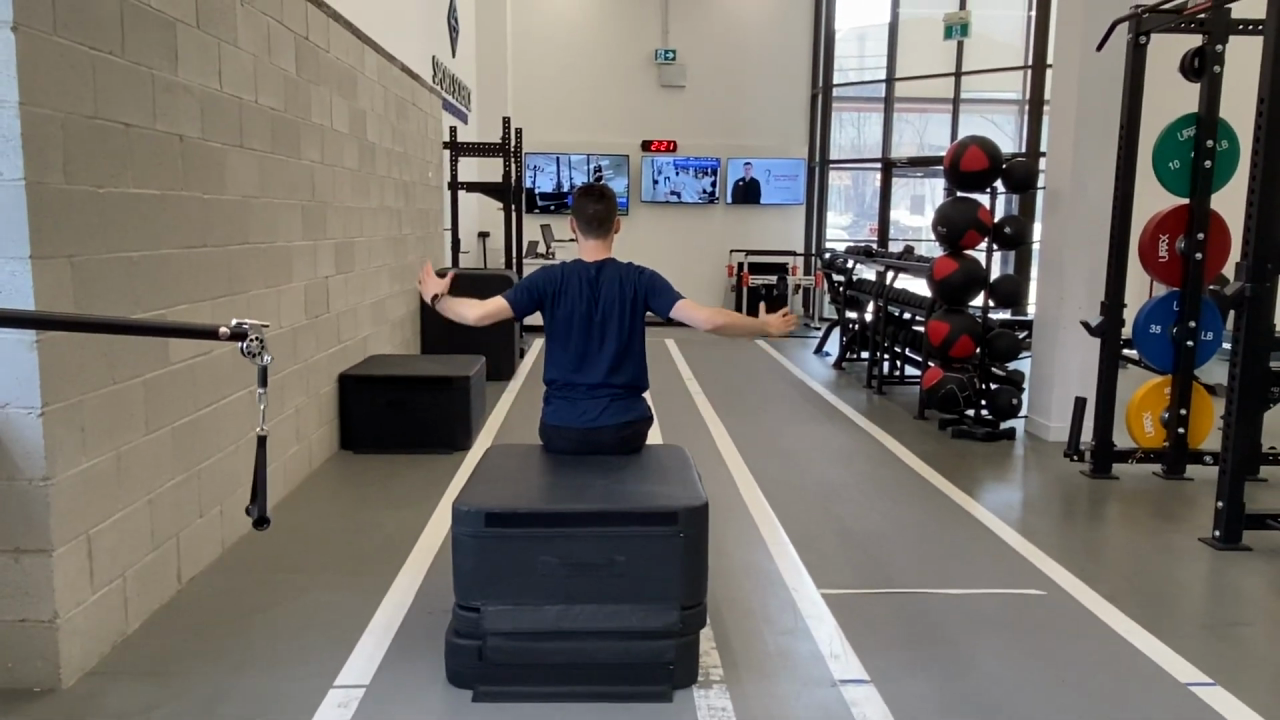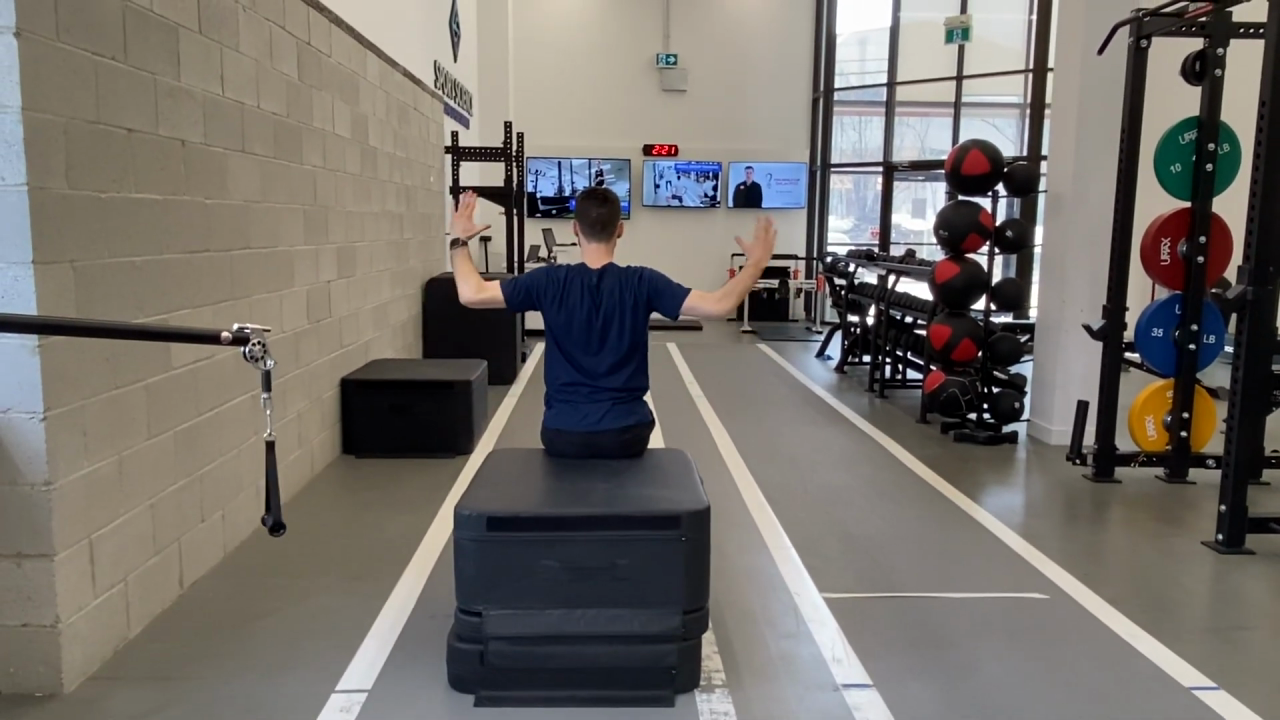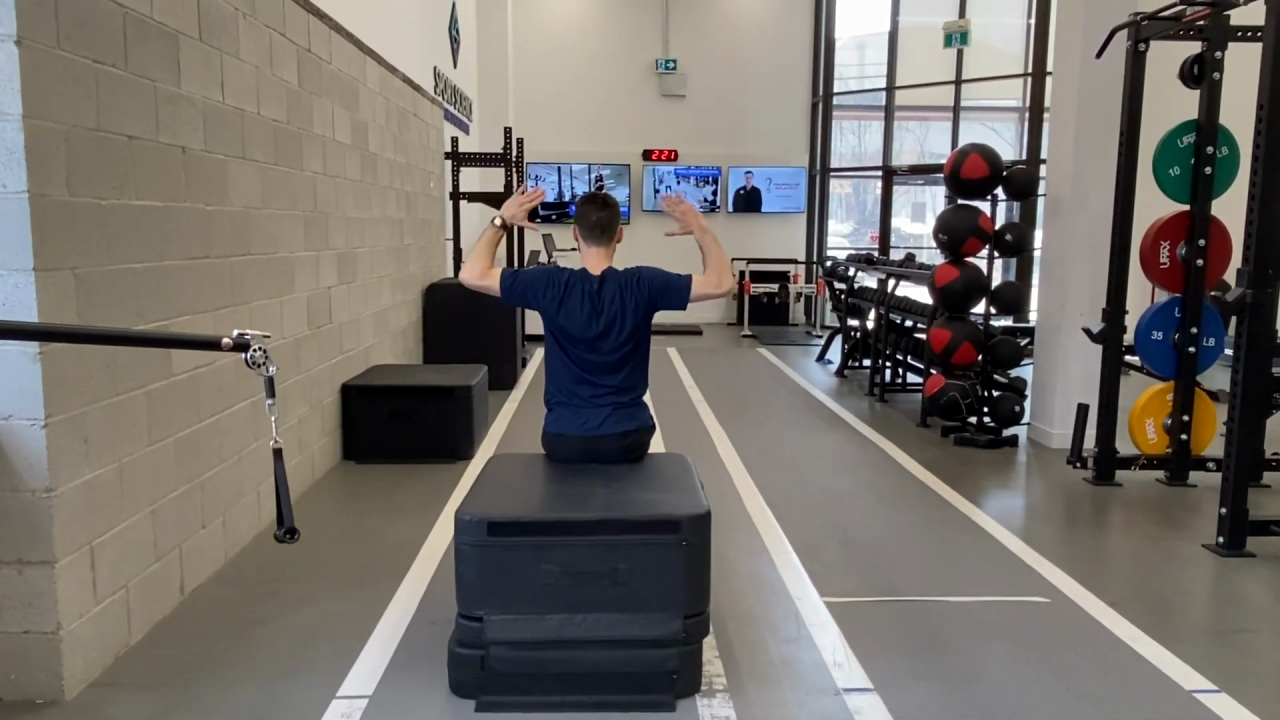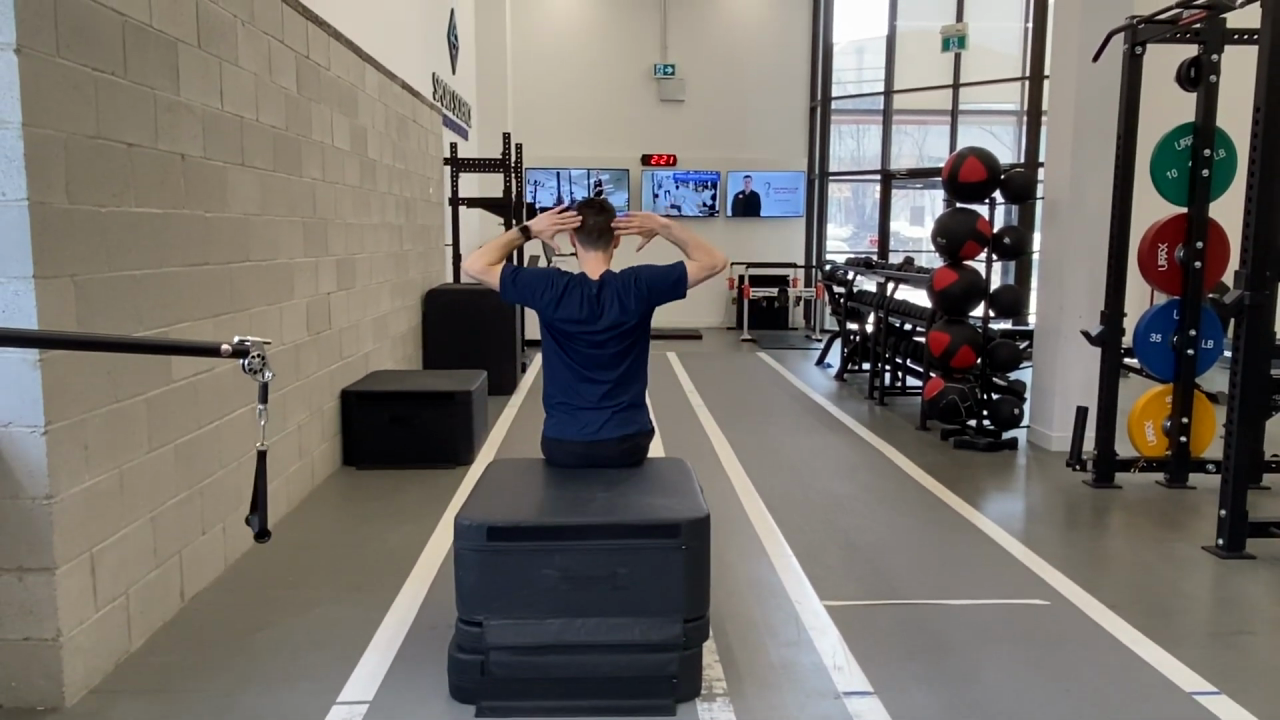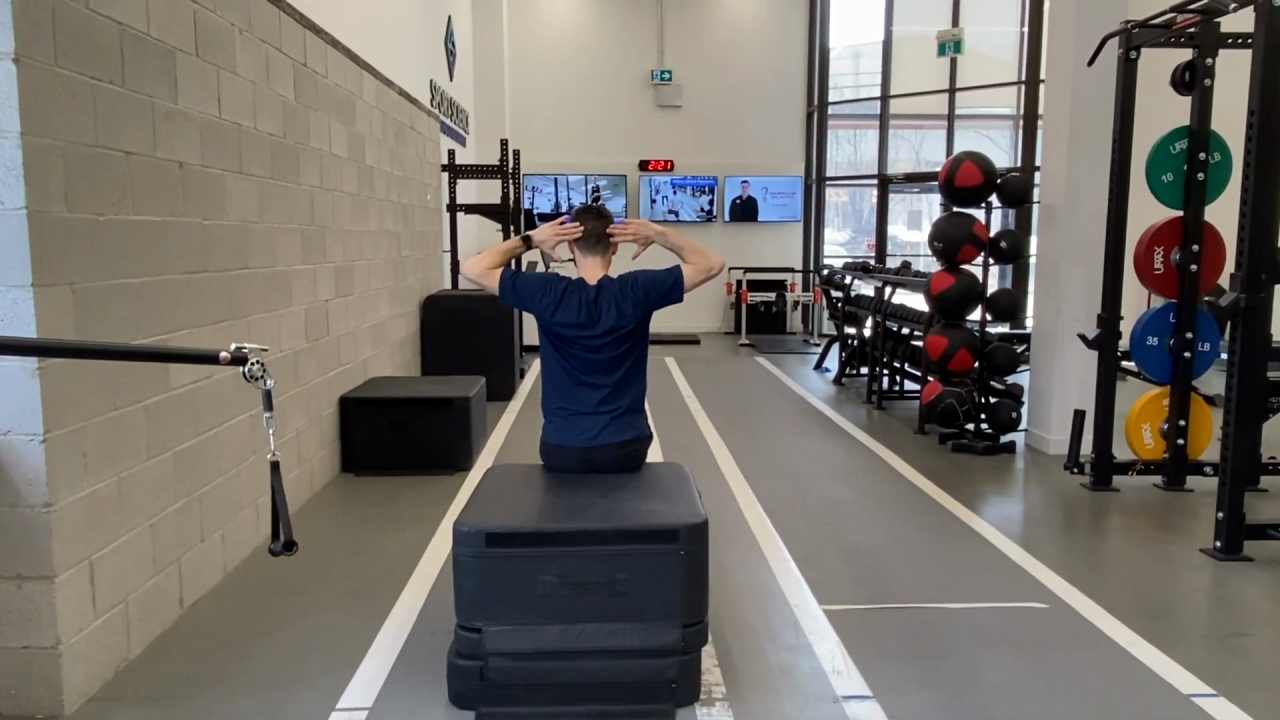
dt=0.5s
person 1, frame 1
left shoulder: (549, 280)
right shoulder: (640, 280)
left elbow: (479, 314)
right elbow: (708, 320)
left wrist: (437, 298)
right wrist: (766, 327)
left hip: (561, 428)
right hip: (625, 428)
person 1, frame 2
left shoulder: (549, 282)
right shoulder: (643, 283)
left elbow: (471, 293)
right elbow: (719, 305)
left wrist: (459, 240)
right wrist: (756, 261)
left hip: (563, 434)
right hip: (627, 433)
person 1, frame 3
left shoulder: (549, 285)
right shoulder: (643, 285)
left elbow: (472, 275)
right elbow: (721, 284)
left wrist: (500, 222)
right wrist: (700, 229)
left hip: (563, 438)
right hip: (627, 437)
person 1, frame 4
left shoulder: (549, 288)
right shoulder: (640, 286)
left elbow: (474, 265)
right elbow: (714, 261)
left wrist: (527, 231)
right wrist: (665, 227)
left hip: (562, 444)
right hip: (627, 443)
person 1, frame 5
left shoulder: (547, 294)
right shoulder: (638, 291)
left elbow: (472, 268)
right elbow: (711, 264)
left wrist: (529, 240)
right wrist: (660, 235)
left hip: (561, 449)
right hip: (626, 448)
